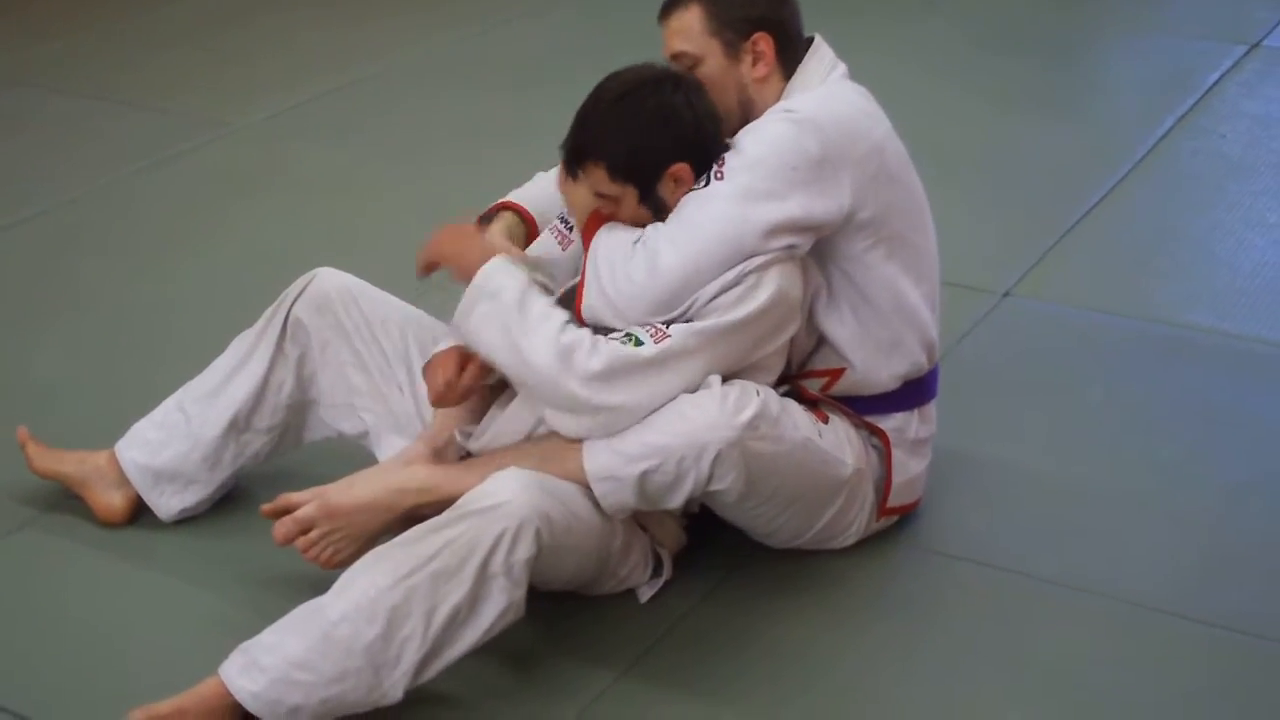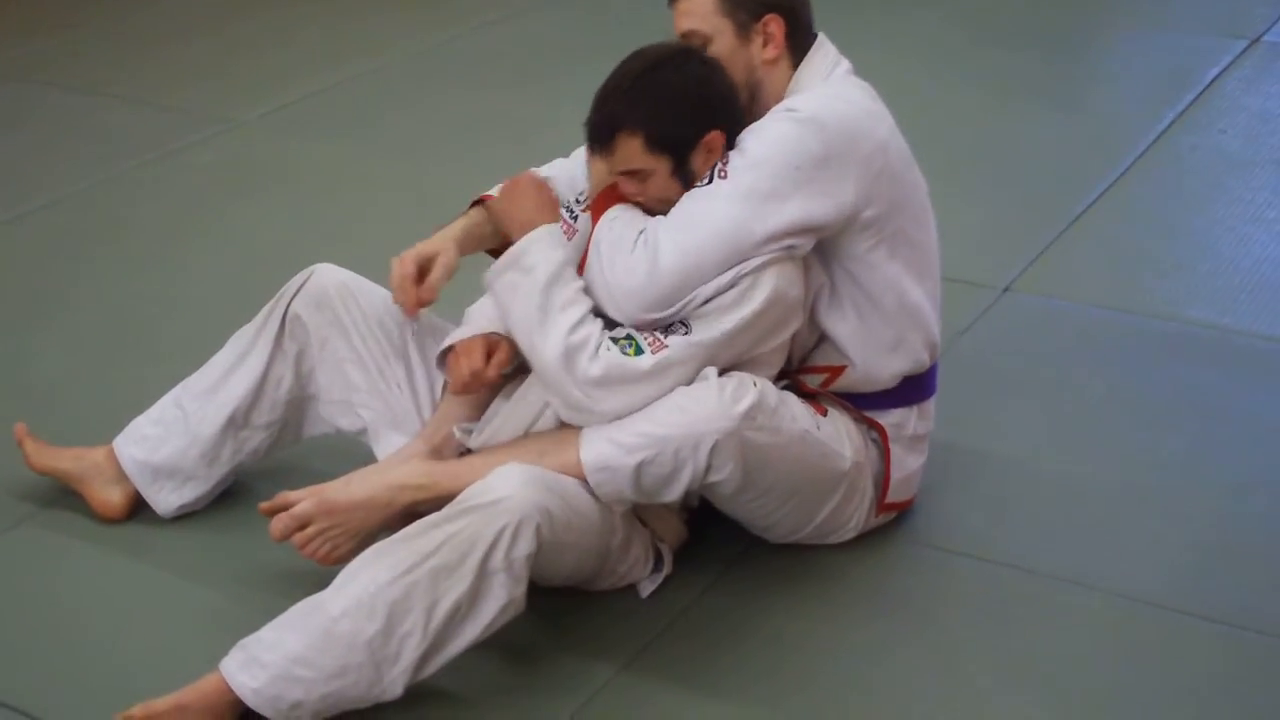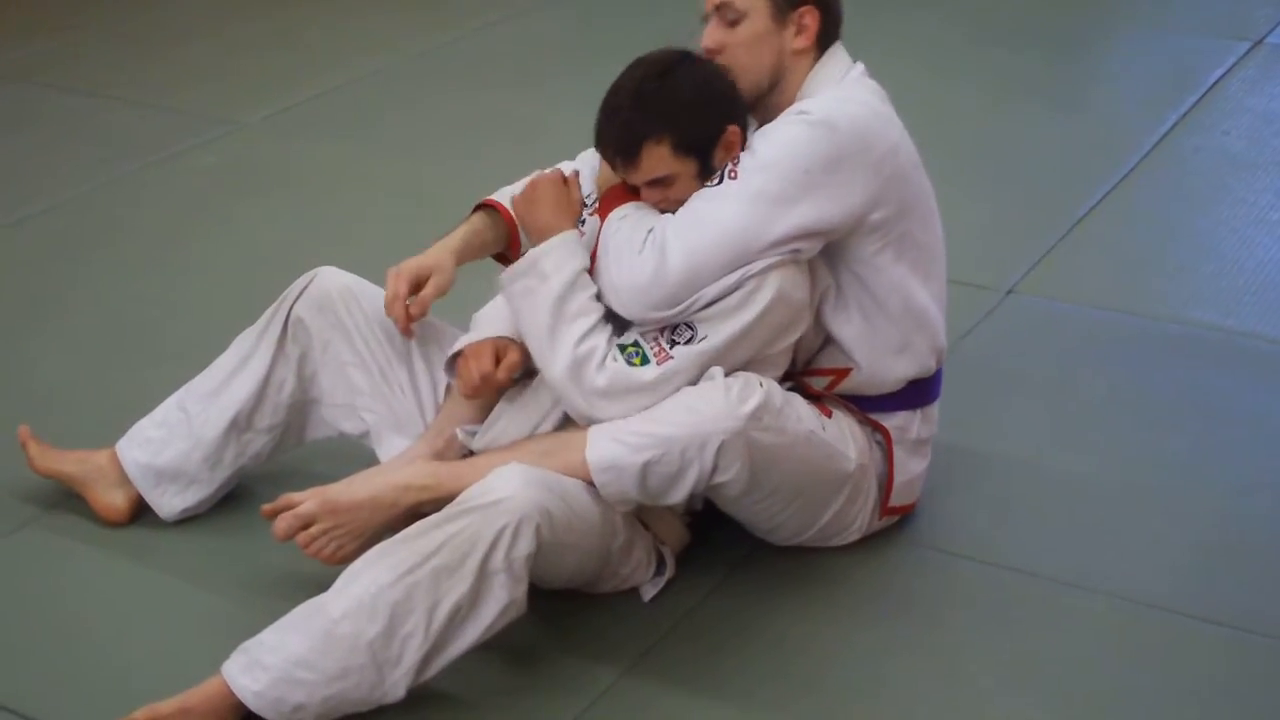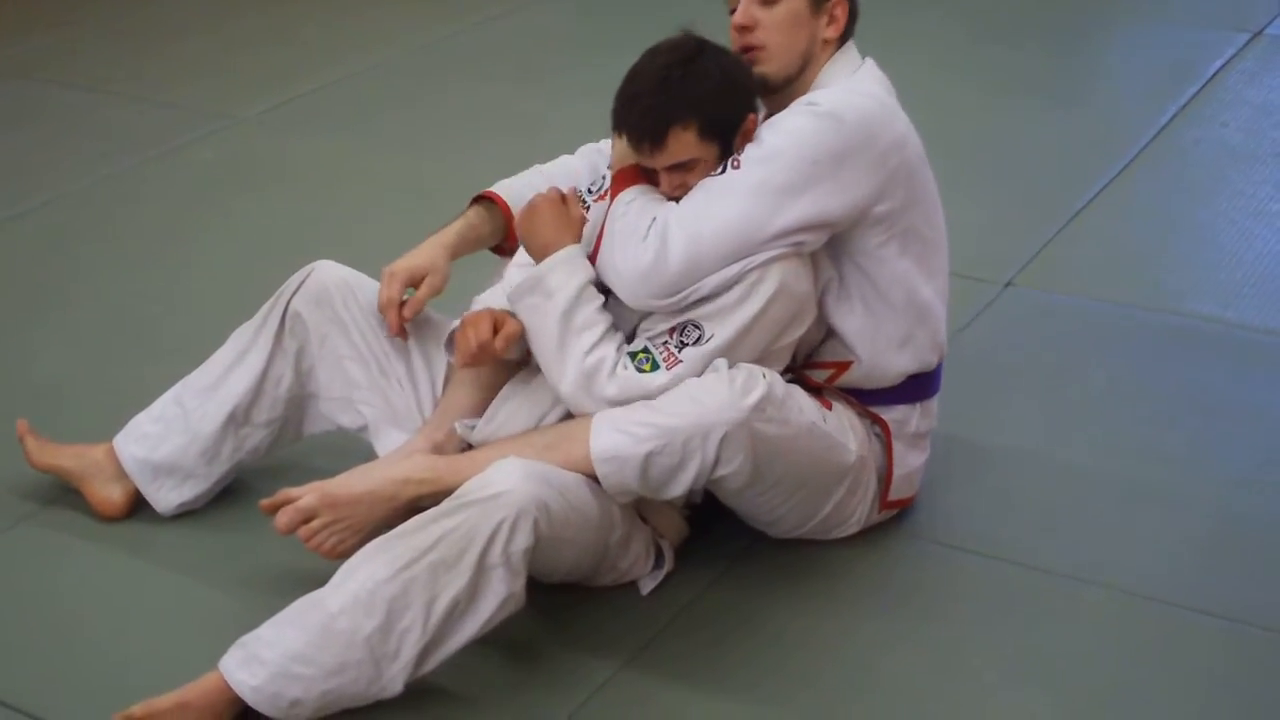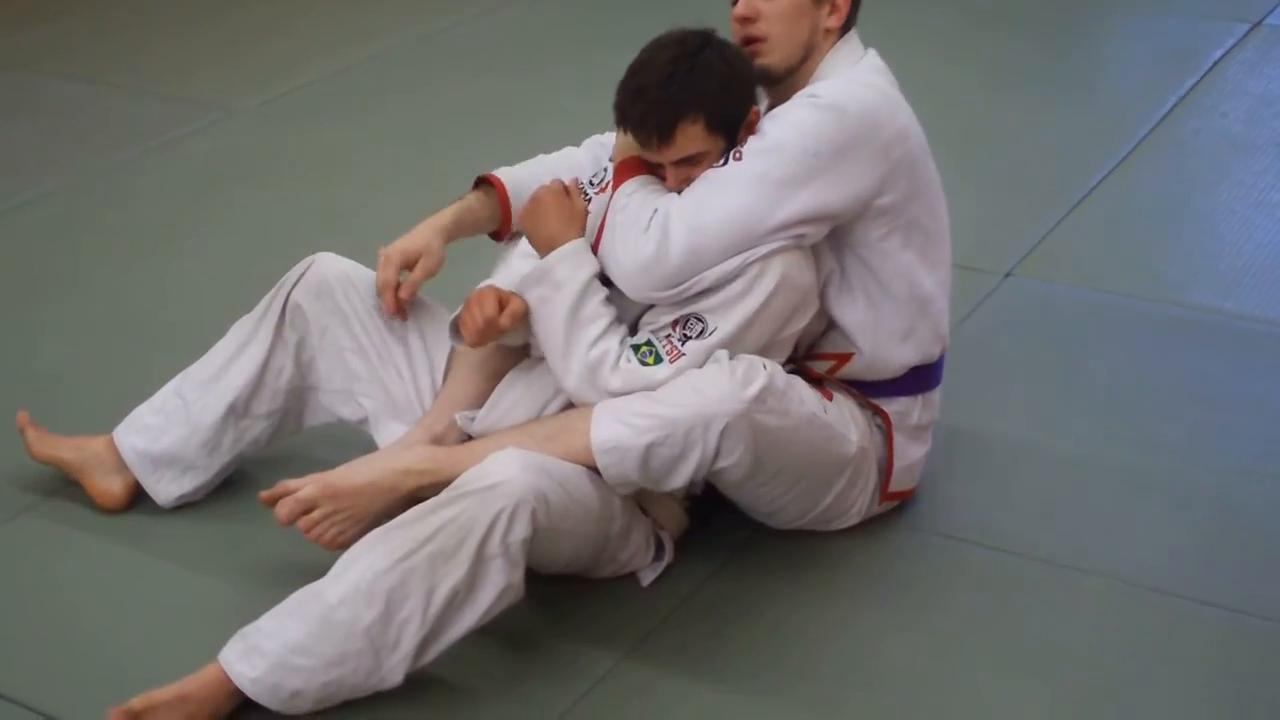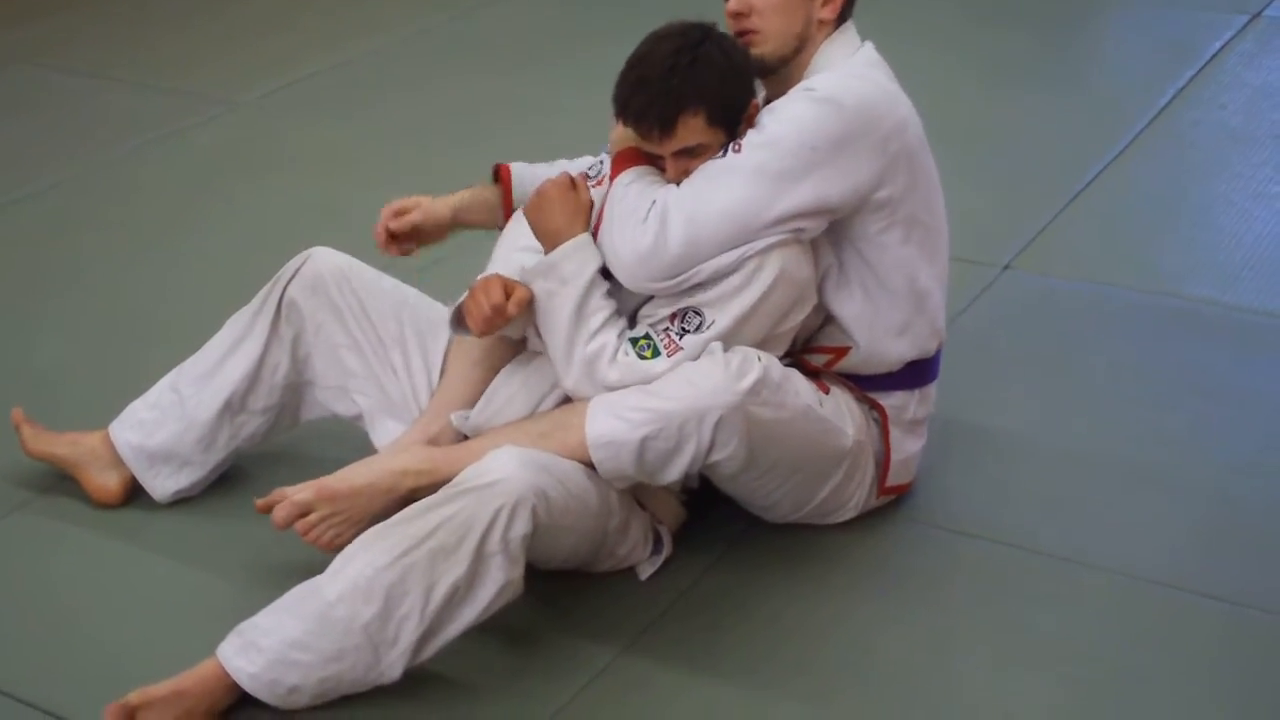
dt=0.2s
person 1, frame 1
left shoulder: (761, 282)
right shoulder: (637, 201)
left elbow: (596, 393)
right elbow: (541, 277)
left wrist: (482, 275)
right wrist: (467, 356)
left hip: (612, 504)
right hip: (512, 418)
left knee: (513, 506)
right knee: (326, 300)
right ankle: (130, 474)
person 1, frame 2
left shoulder: (763, 277)
right shoulder: (631, 188)
left elbow: (598, 387)
right elbow: (554, 284)
left wrist: (530, 240)
right wrist: (479, 346)
left hip: (611, 498)
right hip: (506, 413)
left knee: (514, 501)
right knee: (324, 297)
right ankle: (129, 470)
person 1, frame 3
left shoulder: (767, 280)
right shoulder: (632, 181)
left elbow: (604, 395)
right elbow: (534, 304)
left wrist: (554, 245)
right wrist: (491, 346)
left hip: (615, 502)
right hip: (510, 417)
left knee: (512, 504)
right knee: (327, 300)
right ankle: (132, 472)
person 1, frame 4
left shoulder: (772, 275)
left elbow: (616, 399)
right elbow: (537, 271)
left wrist: (557, 262)
right wrist: (496, 317)
left hip: (613, 498)
right hip: (510, 409)
left knee: (509, 497)
right knee: (325, 294)
right ankle: (130, 467)
person 1, frame 5
left shoulder: (775, 269)
left elbow: (620, 392)
right elbow: (544, 234)
left wrist: (562, 255)
right wrist: (505, 300)
left hip: (613, 488)
right hip: (507, 403)
left knee: (507, 489)
right knee: (327, 286)
right ankle: (129, 460)
person 1, frame 6
left shoulder: (772, 262)
left elbow: (619, 389)
right elbow: (534, 227)
left wrist: (567, 252)
right wrist: (507, 286)
left hip: (611, 482)
right hip: (504, 395)
left knee: (508, 485)
right knee: (320, 281)
right ankle: (129, 455)
person 2, frame 1
left shoulder: (813, 132)
right shoulder: (785, 110)
left elbow: (646, 291)
left wrist: (593, 215)
right wrist: (501, 234)
left hip: (857, 452)
right hip: (783, 391)
left knee: (726, 423)
person 2, frame 2
left shoulder: (818, 130)
right shoulder: (777, 102)
left elbow: (644, 286)
right wrist: (457, 238)
left hip: (855, 446)
right hip: (780, 387)
left knee: (722, 411)
person 2, frame 3
left shoulder: (832, 130)
right shoulder: (770, 108)
left elbow: (653, 283)
right wrist: (457, 247)
left hip: (861, 450)
right hip: (787, 386)
left knee: (730, 411)
person 2, frame 4
left shoulder: (840, 123)
right shoulder: (770, 102)
left elbow: (655, 269)
right elbow: (601, 165)
left wrist: (627, 181)
right wrist: (449, 242)
left hip: (854, 447)
right hip: (784, 386)
left knee: (733, 402)
left ankle: (419, 478)
person 2, frame 5
left shoulder: (843, 115)
right shoulder: (777, 94)
left elbow: (656, 261)
left wrist: (630, 170)
right wrist: (446, 225)
left hip: (857, 435)
right hip: (785, 376)
left knee: (733, 392)
left ankle: (418, 469)
person 2, frame 6
left shoulder: (840, 107)
right shoulder: (785, 87)
left elbow: (654, 253)
right elbow: (621, 170)
left wrist: (632, 157)
left hip: (853, 430)
right hip: (783, 367)
left knee: (728, 386)
left ankle: (413, 470)
right ankle: (436, 435)
